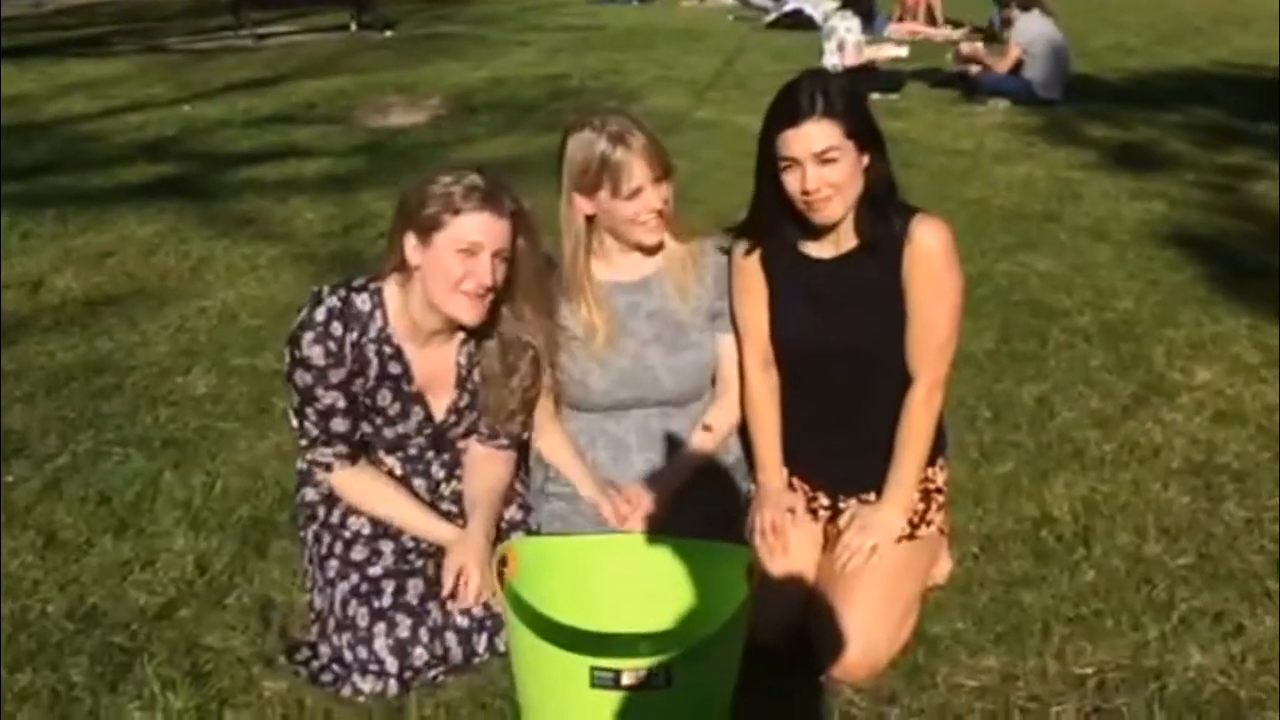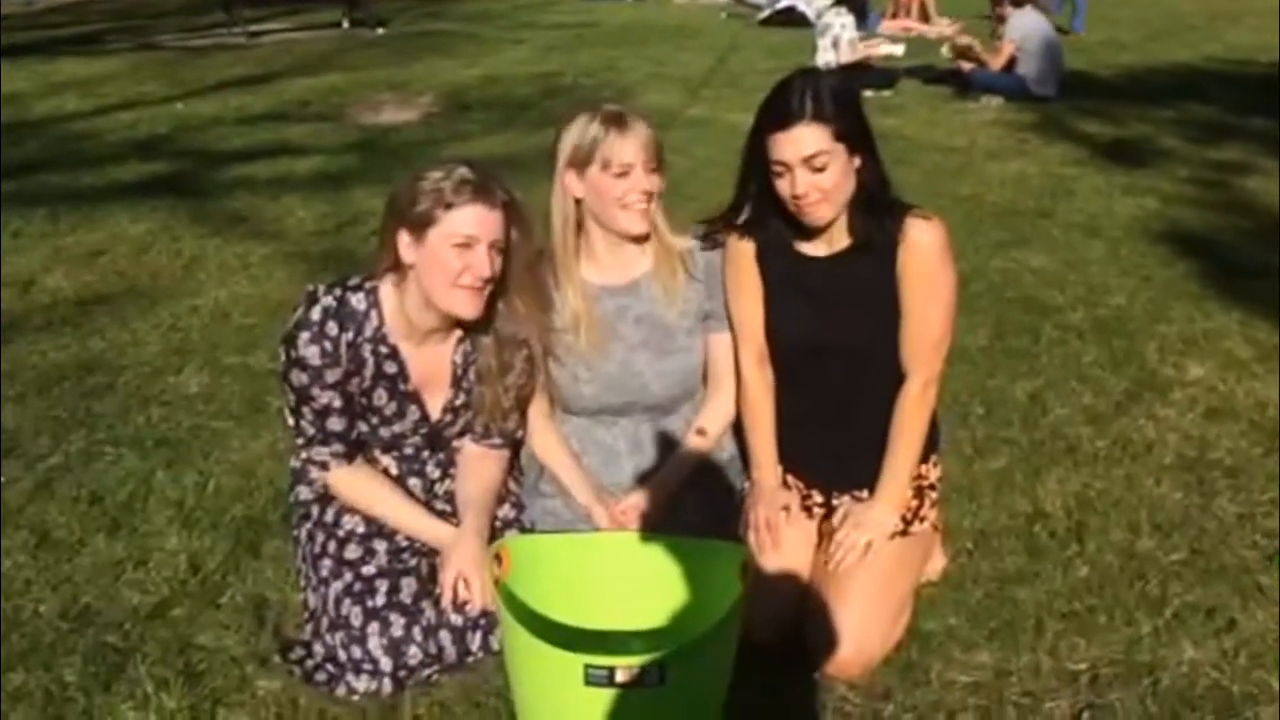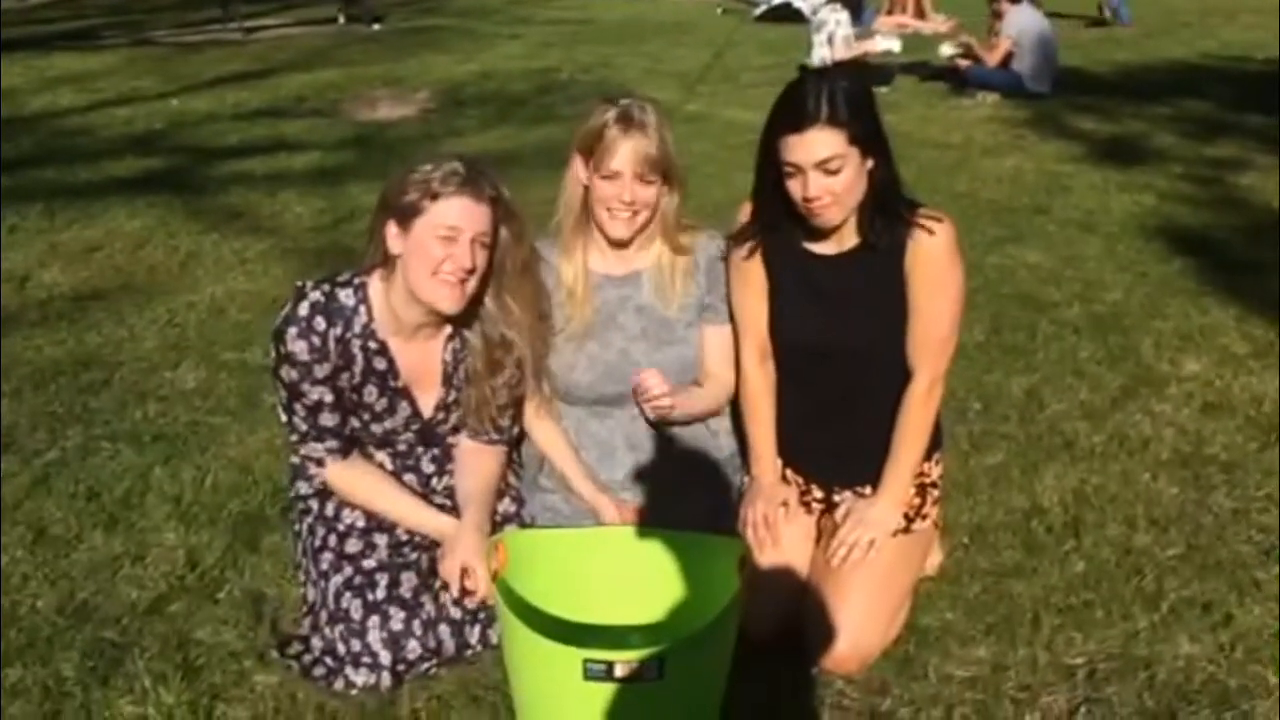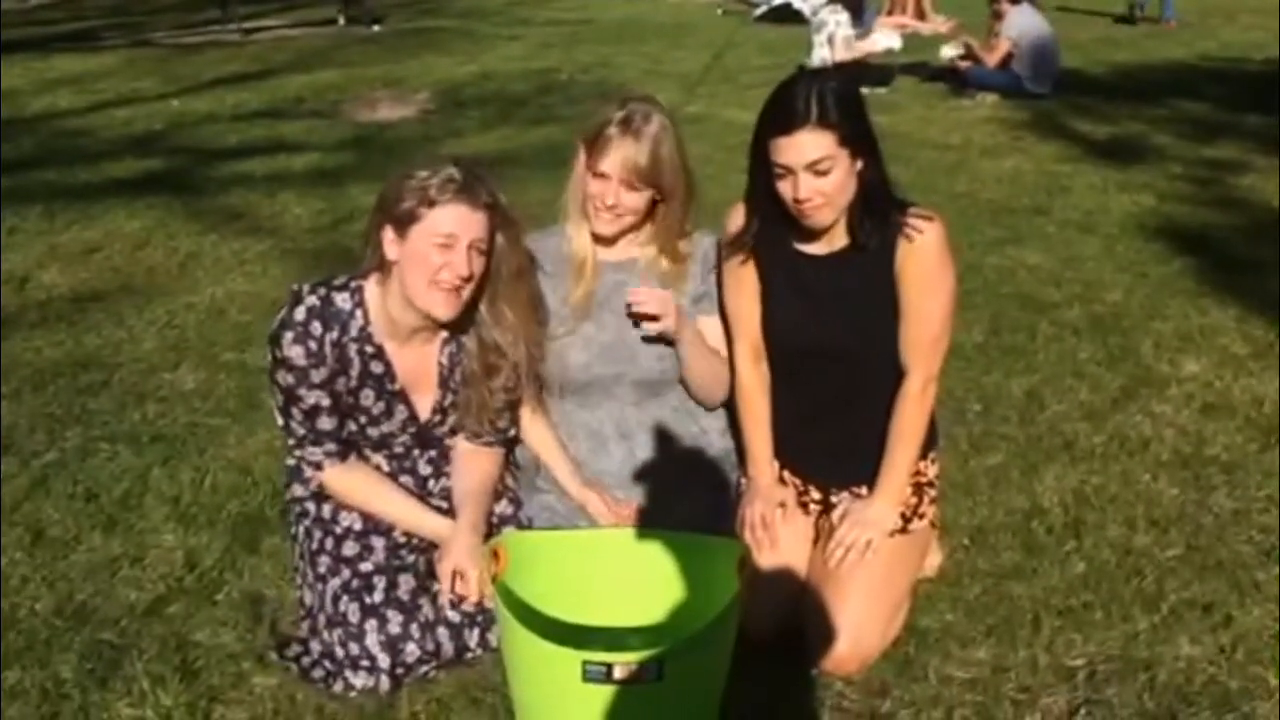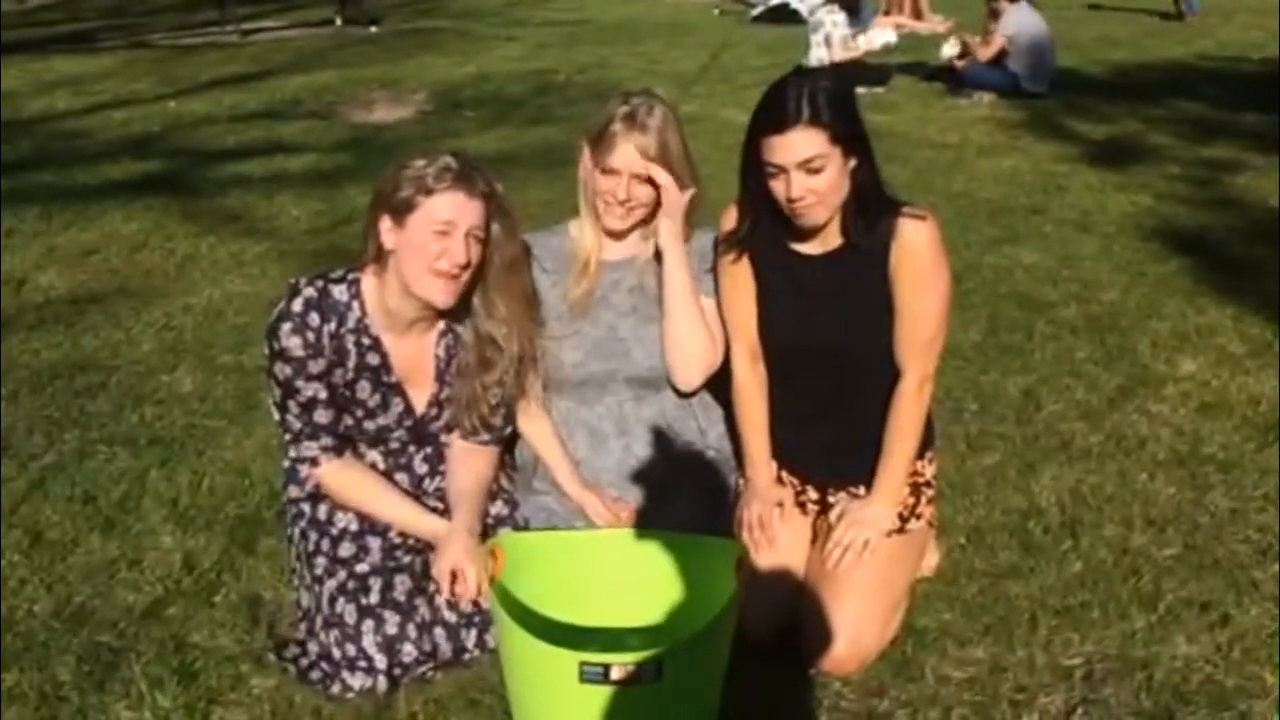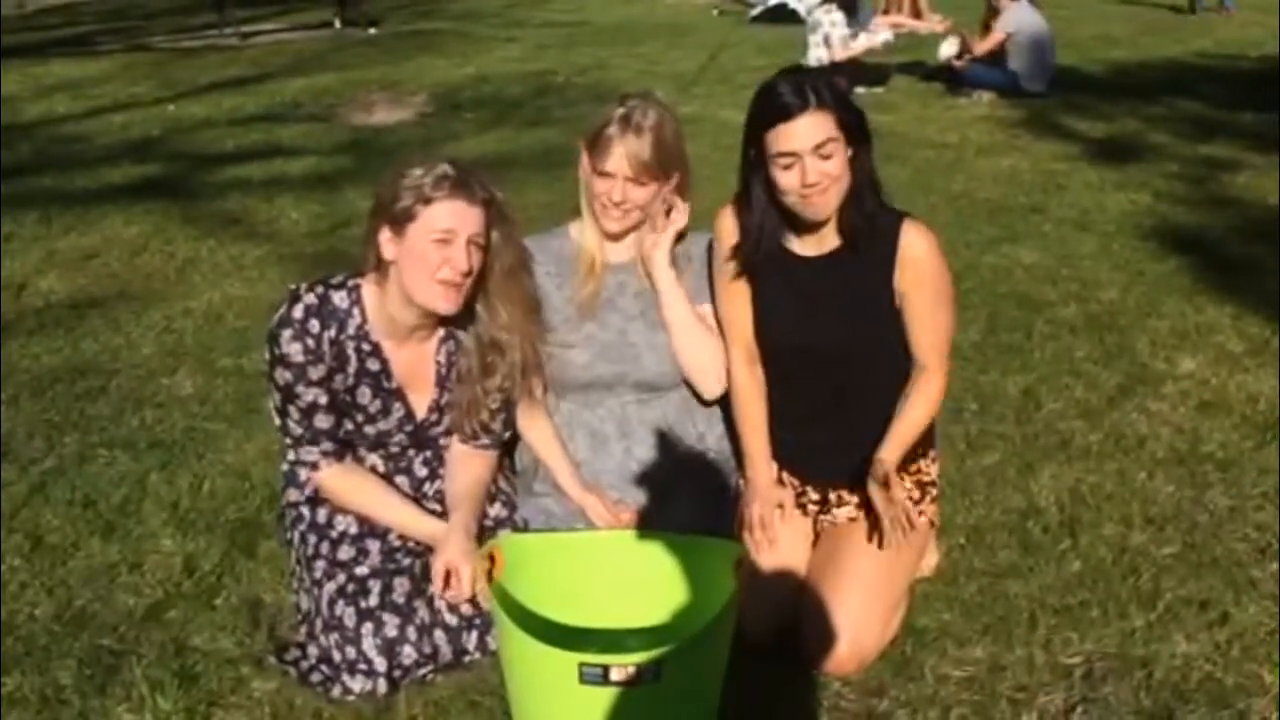
dt=0.5s
person 1, frame 1
left shoulder: (920, 241)
right shoulder: (759, 241)
left elbow: (926, 383)
right elbow: (759, 366)
left wrist: (891, 510)
right wrist: (770, 483)
left hip: (896, 473)
right hip: (798, 472)
left knee: (848, 658)
right knee: (763, 629)
left ankle: (916, 551)
right ankle: (839, 553)
person 1, frame 2
left shoulder: (914, 239)
right shoulder: (751, 235)
left elbow: (920, 379)
right elbow: (754, 362)
left wrist: (884, 505)
right wrist: (765, 480)
left hip: (884, 470)
right hip: (792, 468)
left knee: (843, 655)
right knee: (758, 627)
left ankle: (911, 546)
person 1, frame 3
left shoulder: (923, 240)
right shoulder: (759, 229)
left elbow: (925, 379)
right elbow: (755, 358)
left wrist: (887, 504)
right wrist: (764, 477)
left hip: (889, 466)
right hip: (792, 462)
left knee: (841, 650)
right knee: (754, 622)
left ankle: (908, 542)
right ankle: (821, 543)
person 1, frame 4
left shoulder: (914, 238)
right shoulder: (749, 229)
left elbow: (920, 379)
right elbow: (750, 359)
left wrist: (883, 503)
right wrist: (761, 477)
left hip: (885, 467)
right hip: (788, 463)
left knee: (840, 650)
right knee: (753, 622)
left ankle: (906, 546)
person 1, frame 5
left shoulder: (907, 236)
right shoulder: (745, 229)
left elbow: (915, 377)
right elbow: (747, 360)
left wrist: (882, 502)
right wrist: (759, 478)
left hip: (881, 465)
right hip: (785, 462)
left knee: (836, 650)
right knee: (752, 622)
left ankle: (904, 545)
right ankle: (823, 541)
person 1, frame 6
left shoulder: (906, 243)
right shoulder: (739, 230)
left elbow: (930, 367)
right elbow: (744, 361)
left wrist: (893, 453)
right wrist: (760, 475)
left hip: (880, 465)
right hip: (782, 466)
left knee: (839, 650)
right knee: (754, 623)
left ankle: (904, 542)
right ankle: (826, 547)
person 2, frame 1
left shoulder: (508, 328)
right shoulder: (332, 326)
left elbow: (493, 444)
right elbow: (340, 467)
left wrist: (478, 534)
right wrist: (451, 538)
left hip: (468, 496)
right hip: (361, 503)
right knee: (390, 650)
person 2, frame 2
left shoulder: (505, 324)
right shoulder: (328, 325)
left elbow: (487, 442)
right elbow: (335, 465)
left wrist: (472, 536)
right wrist: (447, 539)
left hip: (464, 498)
right hip: (354, 504)
right knee: (384, 649)
person 2, frame 3
left shoulder: (494, 322)
right shoulder: (317, 321)
left elbow: (484, 439)
right elbow: (332, 461)
left wrist: (473, 526)
right wrist: (446, 530)
left hip: (461, 495)
right hip: (353, 500)
right knee: (382, 647)
person 2, frame 4
left shoulder: (490, 324)
right shoulder: (313, 325)
left elbow: (481, 439)
right elbow: (328, 464)
left wrist: (469, 530)
right wrist: (444, 532)
left hip: (457, 497)
right hip: (350, 503)
right knee: (379, 653)
person 2, frame 5
left shoulder: (484, 318)
right shoulder: (310, 317)
left elbow: (476, 439)
right elbow: (323, 461)
left wrist: (464, 530)
right wrist: (437, 532)
left hip: (454, 498)
right hip: (347, 502)
right knee: (373, 654)
person 2, frame 6
left shoulder: (484, 323)
right shoulder: (310, 323)
left elbow: (475, 441)
right elbow: (323, 465)
left wrist: (461, 530)
right wrist: (437, 534)
left hip: (452, 499)
right hip: (345, 505)
right knee: (375, 655)
person 3, frame 1
left shoulder: (710, 267)
right shoulder: (552, 286)
left elbow: (733, 393)
right elbow: (540, 414)
left wrist: (666, 485)
right wrist: (595, 493)
left hip: (697, 502)
right hip: (584, 511)
person 3, frame 2
left shoulder: (700, 266)
left elbow: (726, 389)
right elbow: (535, 416)
left wrist: (663, 486)
right wrist: (591, 501)
left hip: (691, 493)
right hip: (573, 502)
person 3, frame 3
left shoulder: (704, 259)
right shoulder: (542, 271)
left elbow: (721, 384)
right elbow: (534, 404)
left wrist: (674, 402)
right wrist: (592, 494)
left hip: (690, 486)
right hip: (574, 491)
person 3, frame 4
left shoulder: (700, 256)
right shoulder: (537, 261)
left elbow: (717, 388)
right elbow: (522, 399)
left wrist: (682, 330)
right wrist: (577, 488)
left hip: (686, 482)
right hip: (569, 494)
person 3, frame 5
left shoulder: (700, 253)
right shoulder: (538, 259)
left elbow: (691, 373)
right elbow: (524, 398)
left wrist: (672, 245)
right wrist: (576, 488)
left hip: (682, 483)
right hip: (566, 492)
person 3, frame 6
left shoulder: (697, 257)
right shoulder: (538, 262)
left elbow: (713, 382)
right elbow: (524, 400)
left wrist: (661, 270)
right wrist: (578, 491)
left hip: (683, 484)
right hip: (566, 493)
